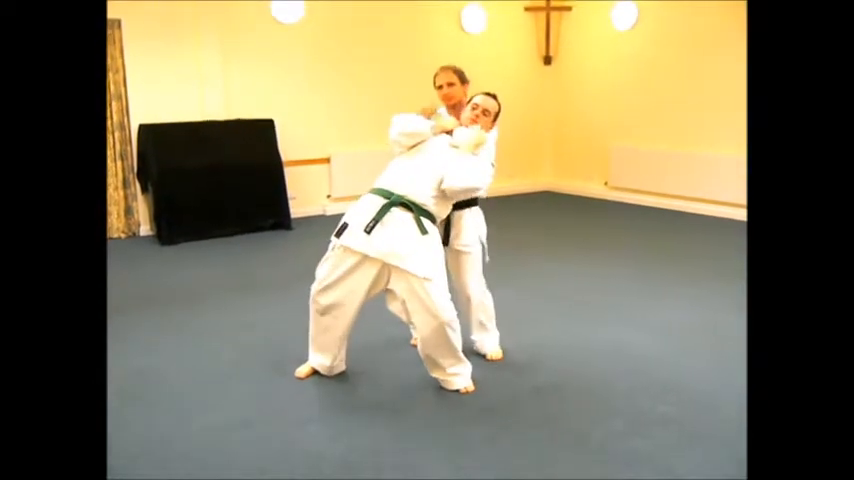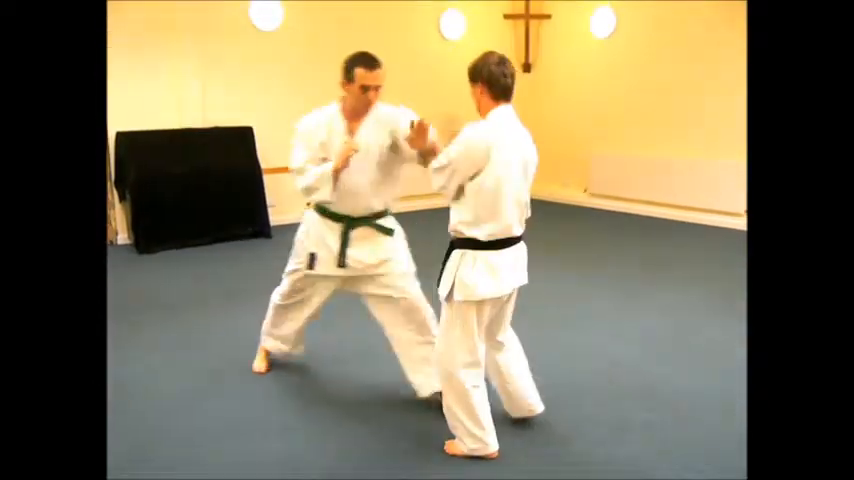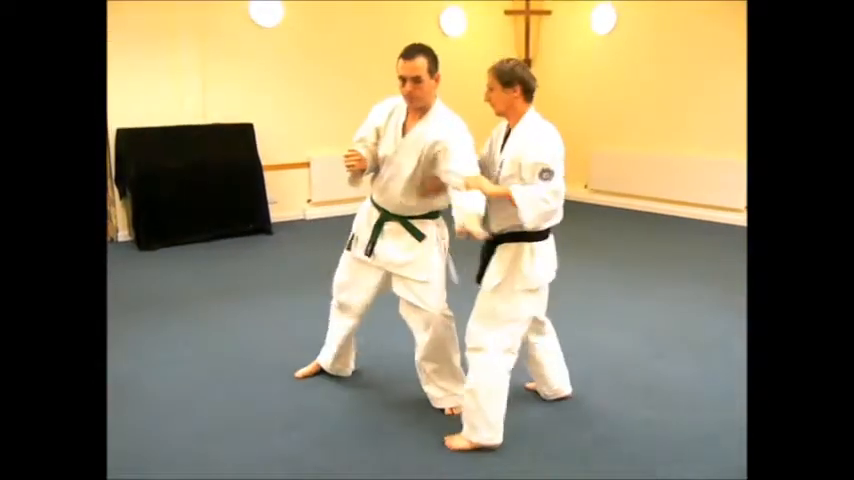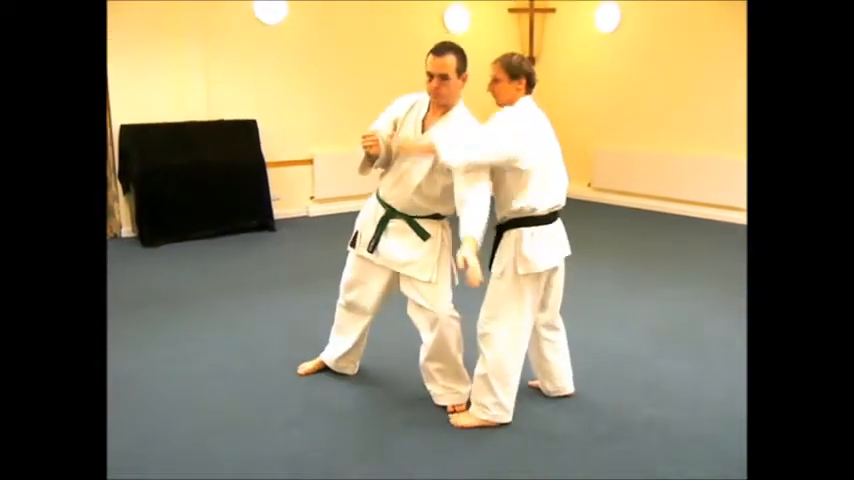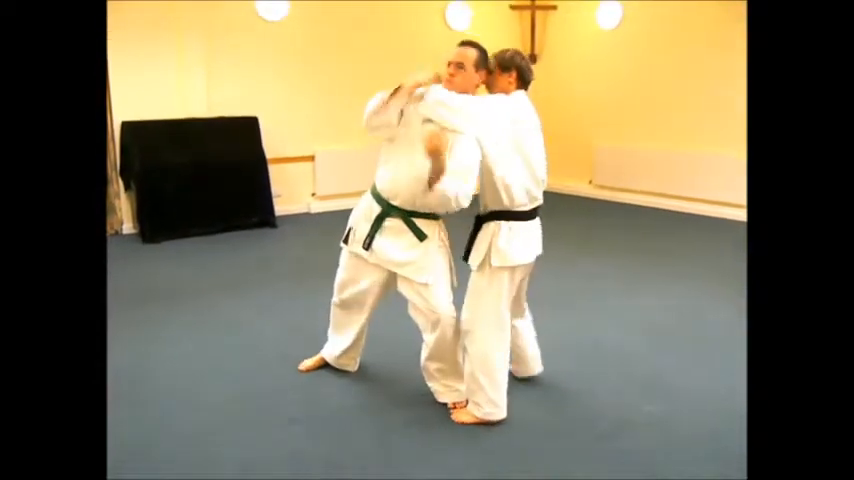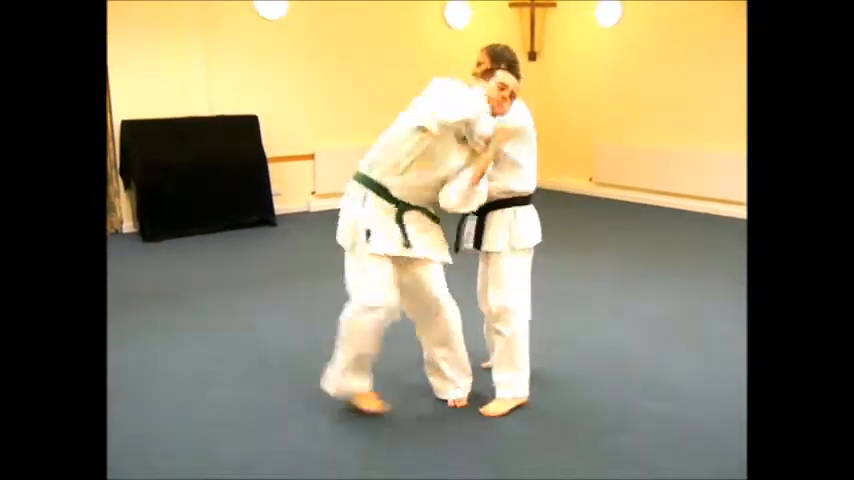
dt=0.4s
person 1, frame 1
left shoulder: (484, 126)
right shoulder: (432, 118)
right elbow: (401, 135)
left hip: (463, 216)
left knee: (471, 285)
left ankle: (486, 339)
person 1, frame 2
left shoulder: (479, 134)
right shoulder: (522, 137)
left elbow: (442, 180)
left wrist: (435, 153)
right wrist: (440, 153)
left hip: (477, 260)
right hip: (510, 252)
left knee: (458, 355)
right knee: (495, 336)
left ankle: (477, 439)
right ankle: (523, 400)
person 1, frame 3
left shoulder: (542, 136)
right shoulder: (502, 132)
left elbow: (546, 196)
right elbow: (482, 173)
left wrist: (495, 191)
left hip: (524, 250)
right hip: (510, 244)
left knee: (487, 337)
right knee: (530, 322)
left ankle: (481, 429)
right ankle: (554, 384)
person 1, frame 4
left shoulder: (516, 119)
right shoulder: (530, 119)
left elbow: (480, 146)
left wrist: (427, 146)
left hip: (526, 239)
right hip: (549, 231)
left knee: (501, 324)
right knee: (543, 315)
left ankle: (491, 409)
right ankle: (557, 381)
person 1, frame 5
left shoulder: (502, 108)
right shoulder: (520, 112)
left elbow: (450, 105)
right elbow: (491, 161)
left wrist: (423, 88)
left hip: (504, 232)
right hip: (523, 226)
left knee: (482, 318)
right knee: (510, 305)
left ankle: (486, 405)
right ankle: (525, 363)
person 1, frame 6
left shoulder: (514, 112)
left hip: (511, 219)
right hip: (492, 215)
left knee: (507, 304)
right knee: (490, 296)
left ankle: (513, 388)
right ankle: (503, 357)
person 2, frame 1
left shoulder: (480, 165)
right shoulder: (432, 134)
left elbow: (452, 183)
right elbow: (399, 128)
left wrist: (469, 148)
right wrist: (438, 126)
left hip: (415, 233)
right hip: (371, 215)
left knee: (436, 313)
right knee: (329, 293)
left ankle: (453, 373)
right ankle: (323, 360)
person 2, frame 2
left shoulder: (390, 118)
right shoulder: (314, 124)
left elbow: (417, 135)
right elbow: (305, 182)
left wrist: (425, 138)
right wrist: (334, 168)
left hip: (376, 233)
right hip: (325, 230)
left knee: (409, 307)
right knee: (295, 293)
left ankle: (433, 382)
right ankle: (270, 345)
person 2, frame 3
left shoulder: (449, 130)
right shoulder: (385, 110)
left elbow: (464, 183)
right elbow: (366, 154)
left wrist: (470, 220)
right wrist: (359, 163)
left hip: (419, 233)
right hip: (374, 221)
left knee: (430, 314)
right knee: (348, 295)
left ankle: (447, 391)
right ankle: (334, 359)
person 2, frame 4
left shoulder: (466, 133)
right shoulder: (406, 106)
left elbow: (474, 193)
right elbow: (384, 160)
right wrist: (374, 149)
left hip: (424, 233)
right hip: (379, 216)
left knee: (437, 313)
right knee: (356, 294)
left ankle: (450, 389)
right ankle: (337, 356)
person 2, frame 5
left shoulder: (470, 134)
right shoulder: (421, 97)
left elbow: (455, 195)
right elbow: (375, 121)
left wrist: (440, 166)
right wrist: (402, 91)
left hip: (419, 231)
right hip: (373, 214)
left knee: (438, 312)
right knee: (352, 290)
left ankle: (451, 387)
right ankle: (339, 353)
person 2, frame 6
left shoulder: (479, 142)
right shoulder: (448, 91)
left elbow: (454, 201)
right elbow: (444, 115)
left wrist: (484, 163)
right wrist: (481, 97)
left hip: (410, 216)
right hip: (371, 205)
left knee: (435, 305)
right knee: (376, 300)
left ankle: (452, 384)
right ankle: (351, 380)
